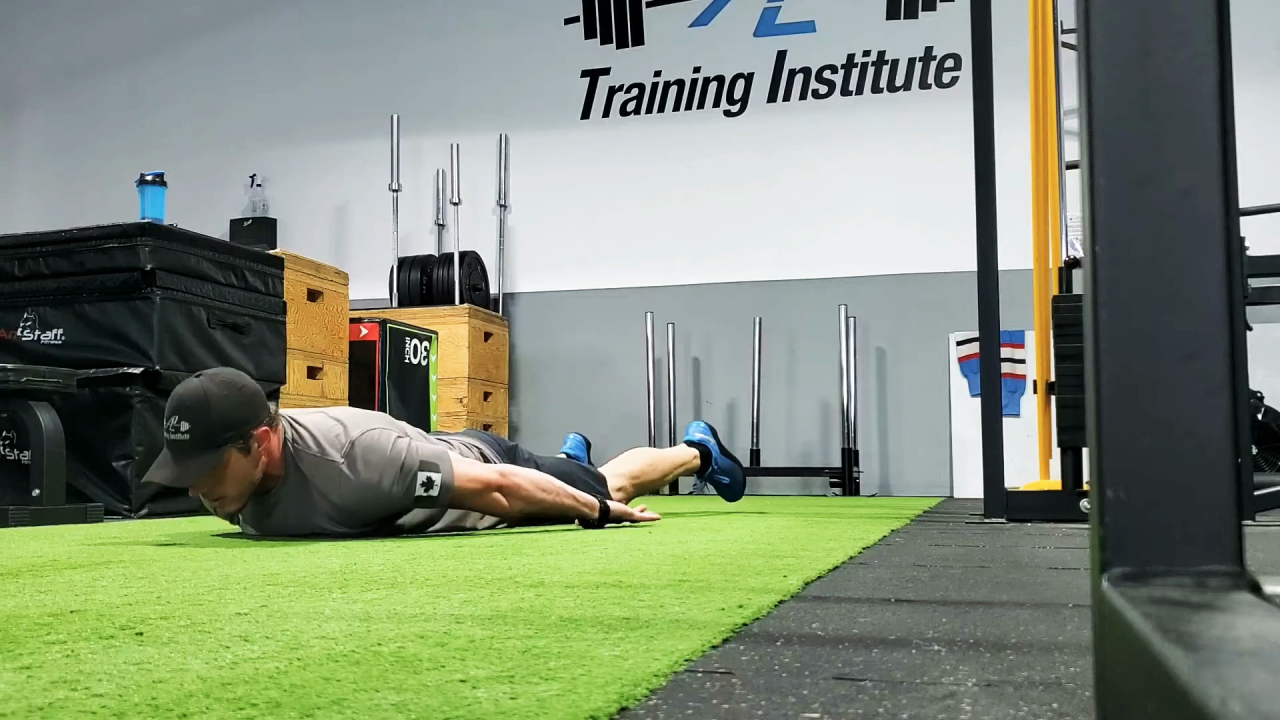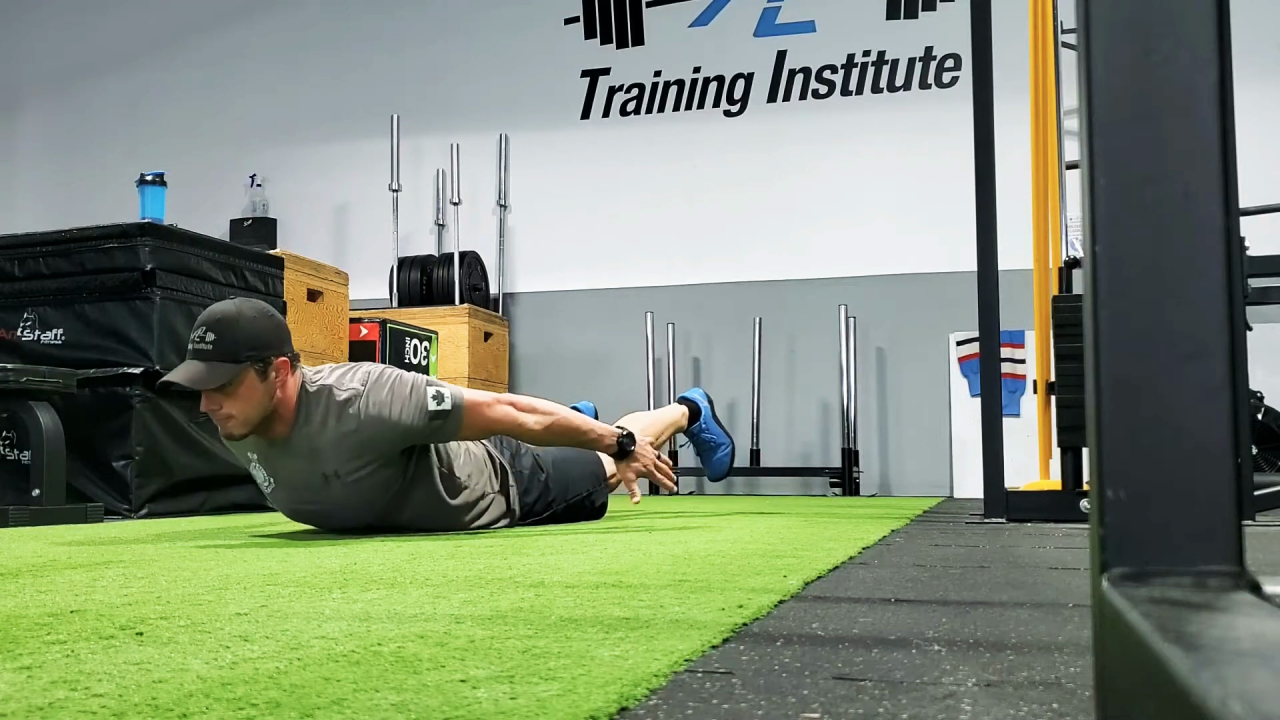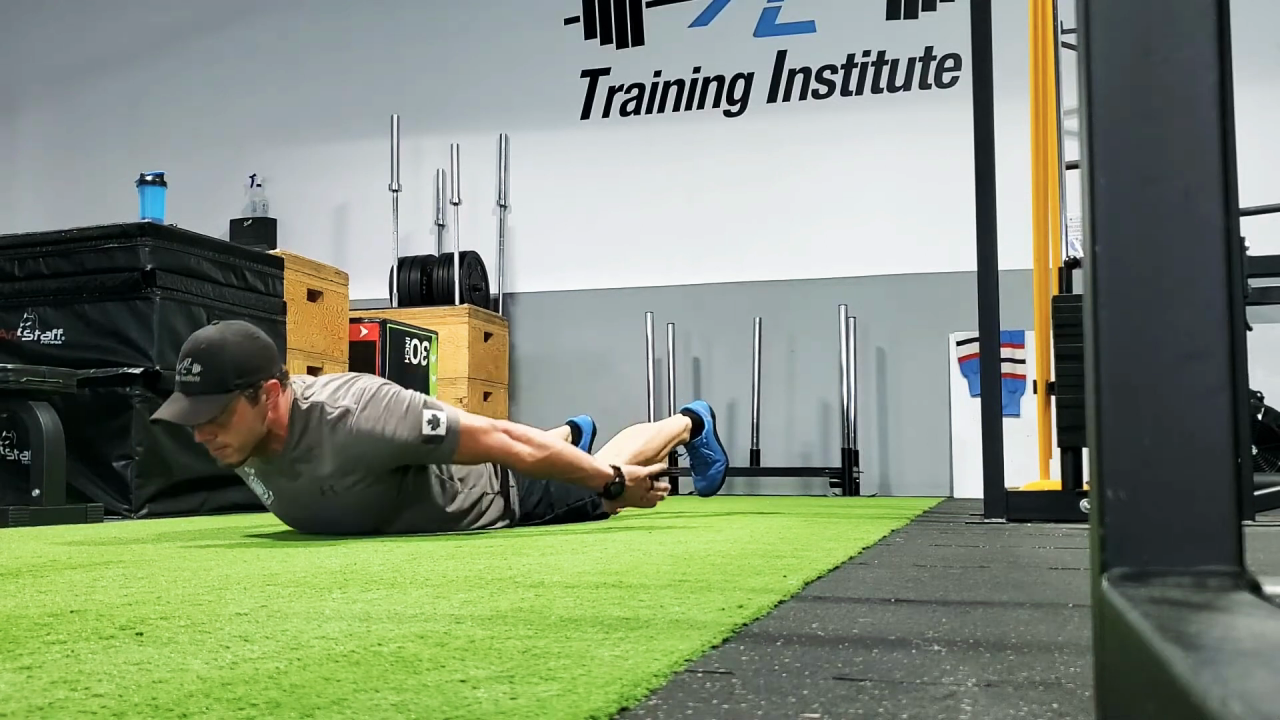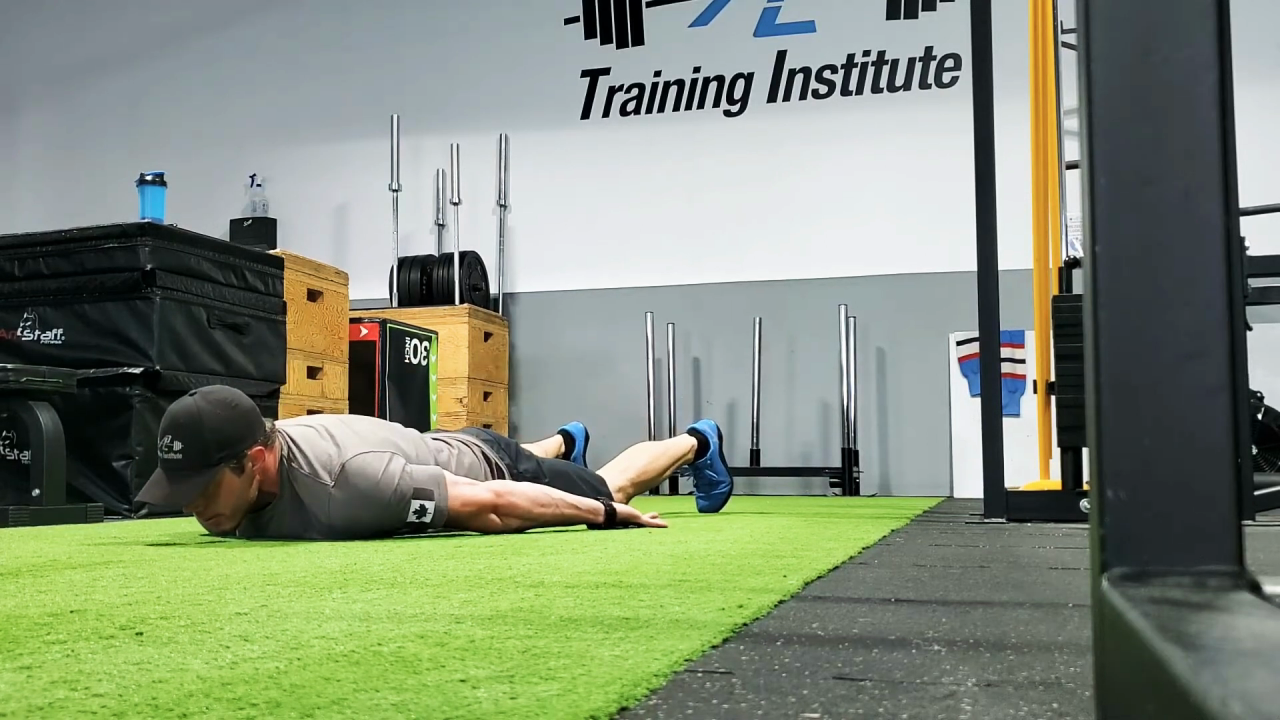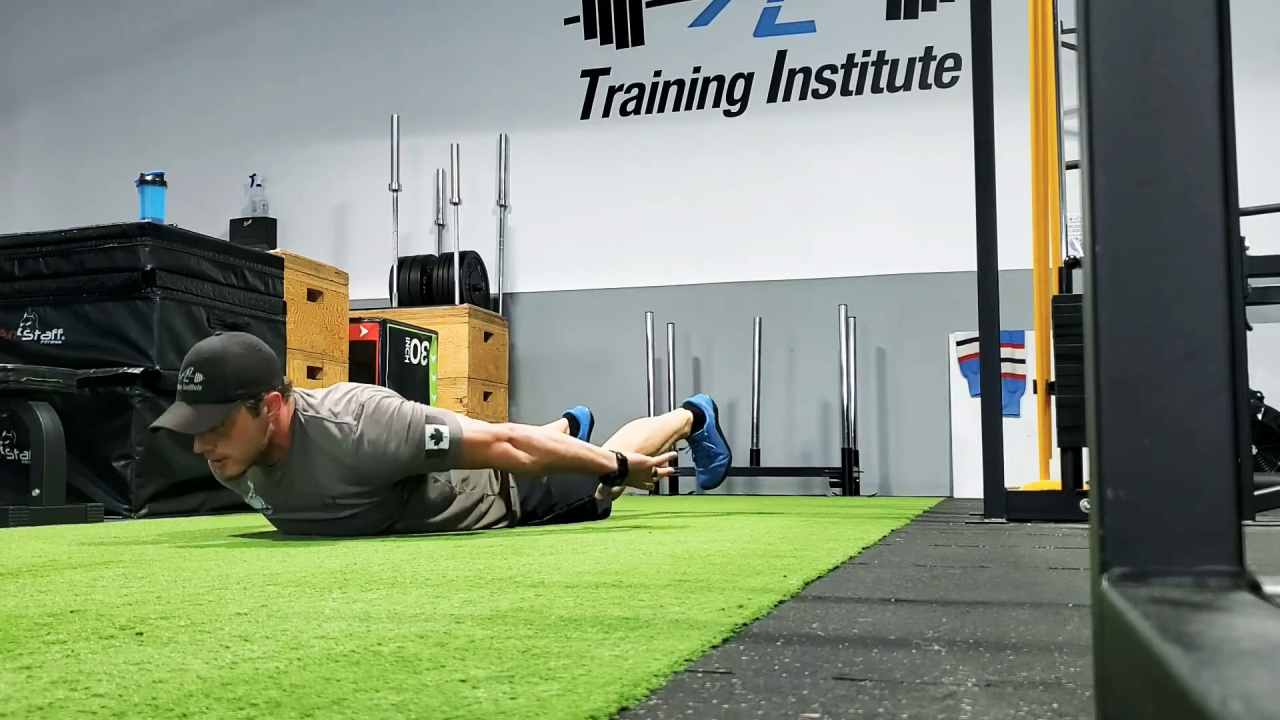
dt=1s
person 1, frame 1
left shoulder: (348, 459)
right shoulder: (233, 467)
left elbow: (497, 487)
left wrist: (606, 513)
left hip: (487, 476)
right hip: (441, 463)
left knee: (608, 487)
left ankle: (698, 452)
right ankle: (568, 455)
person 1, frame 2
left shoulder: (360, 401)
right shoulder: (237, 430)
left elbow: (509, 412)
left wrist: (622, 446)
left hip: (496, 497)
left knee: (605, 470)
left ankle: (687, 413)
right ankle: (577, 419)
person 1, frame 3
left shoulder: (355, 418)
right shoulder: (240, 430)
left elbow: (502, 439)
left wrist: (615, 485)
left hip: (494, 497)
right hip: (443, 466)
left knee: (607, 473)
left ankle: (690, 424)
right ankle: (570, 431)
person 1, frame 4
left shoulder: (343, 481)
right shoulder: (239, 463)
left elbow: (494, 506)
left wrist: (612, 516)
left hip: (486, 473)
right hip: (438, 454)
left knee: (608, 488)
left ankle: (697, 443)
person 1, frame 5
left shoulder: (357, 426)
right shoulder: (232, 458)
left elbow: (503, 444)
left wrist: (620, 467)
left hip: (496, 496)
right hip: (434, 493)
left knee: (599, 477)
left ankle: (692, 418)
right ankle: (570, 424)
